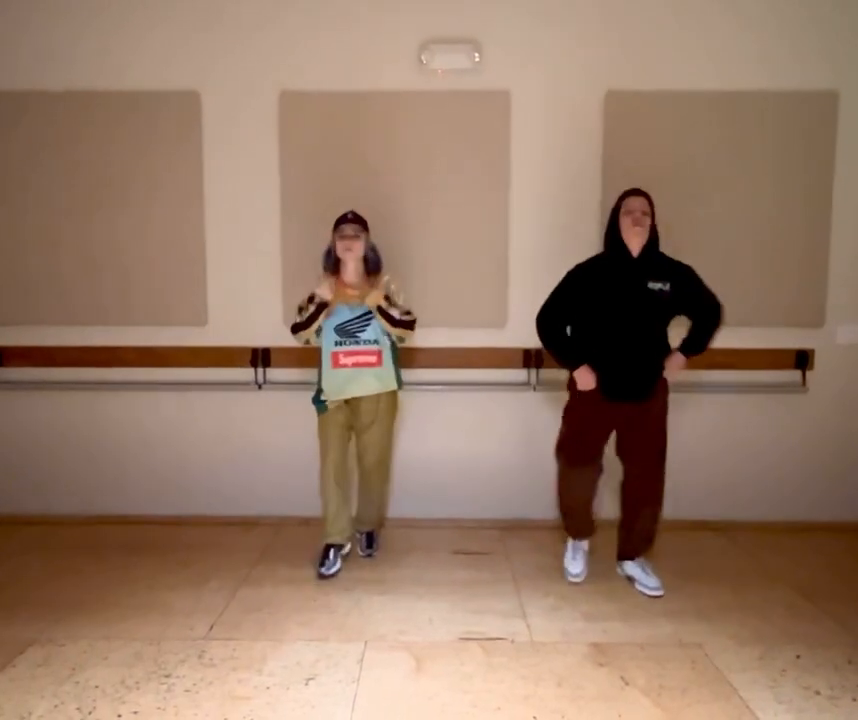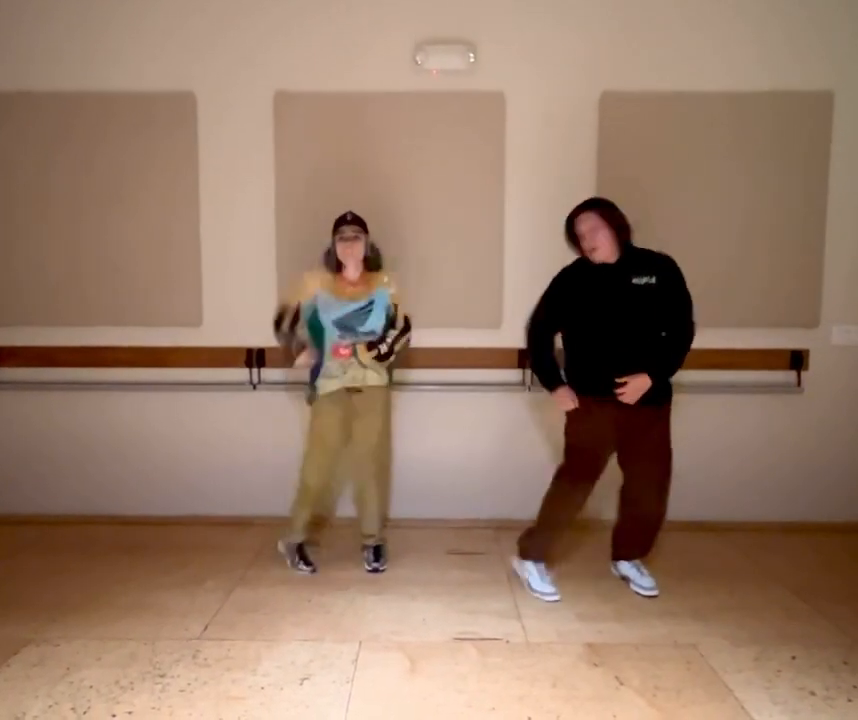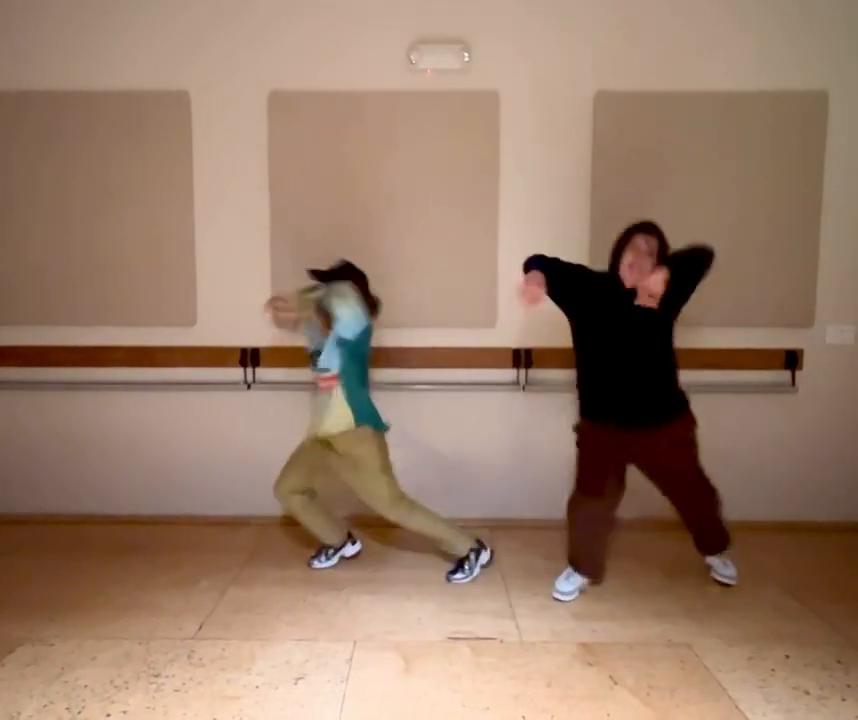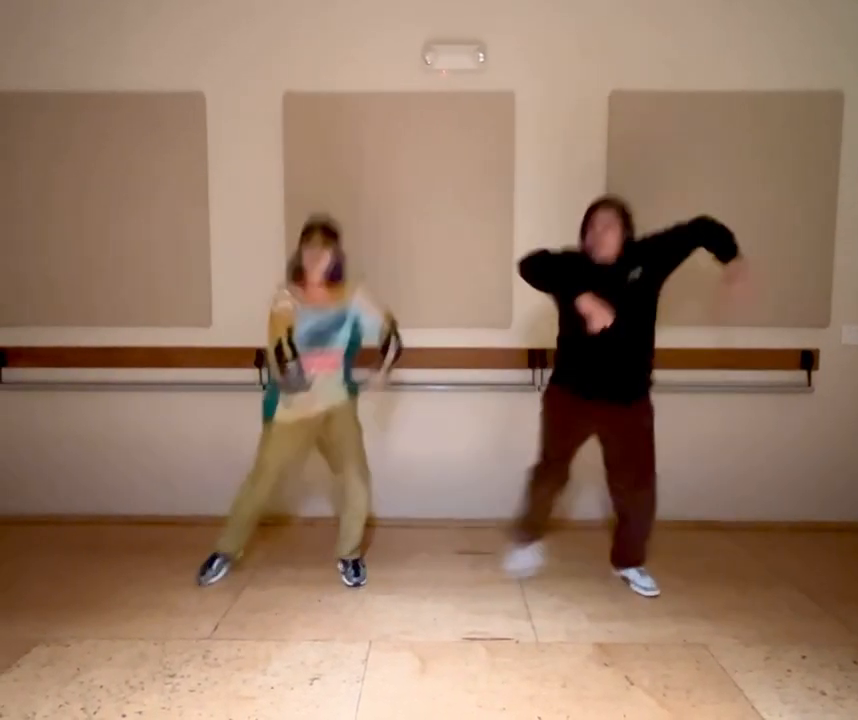
dt=0.7s
person 1, frame 1
left shoulder: (673, 273)
right shoulder: (589, 273)
left elbow: (709, 312)
right elbow: (548, 321)
left wrist: (685, 351)
right wrist: (575, 364)
left hip: (647, 393)
right hip: (594, 390)
left knee: (646, 476)
right knee: (577, 464)
left ankle: (633, 556)
right ankle: (578, 538)
person 1, frame 2
left shoulder: (659, 269)
right shoulder: (572, 281)
left elbow: (681, 329)
right elbow: (538, 335)
left wrist: (653, 374)
right wrist: (555, 385)
left hip: (647, 398)
right hip: (590, 399)
left knee: (649, 483)
right knee: (577, 476)
left ankle: (629, 558)
right ankle: (532, 557)
person 1, frame 3
left shoulder: (663, 291)
right shoulder: (586, 286)
left elbow: (701, 257)
right elbow: (541, 263)
left wrist: (665, 275)
right wrist: (536, 275)
left hip: (664, 423)
right hip: (603, 424)
left knee: (694, 491)
right knee: (592, 496)
left ankle: (716, 550)
right ankle: (581, 569)
person 1, frame 4
left shoulder: (649, 258)
right shoulder: (573, 266)
left elbow: (701, 229)
right elbow: (533, 266)
left wrist: (731, 258)
right wrist: (581, 299)
left hip: (629, 398)
right hip: (572, 394)
left knee: (636, 482)
right knee: (551, 471)
left ankle: (629, 562)
right ankle: (527, 539)
person 2, frame 1
left shoulder: (383, 286)
right shoulder: (323, 289)
left elbow: (407, 329)
right elbow: (300, 333)
left wrist: (383, 306)
right wrist: (319, 301)
left hip: (378, 391)
right hip: (334, 393)
left knee: (374, 465)
right knee: (332, 465)
left ankle: (368, 528)
right ankle: (336, 539)
person 2, frame 2
left shoulder: (383, 284)
right shoulder: (318, 282)
left elbow: (402, 329)
right elbow: (286, 319)
left wrist: (373, 351)
right wrist: (300, 349)
left hip: (372, 388)
right hip: (330, 388)
left knee: (372, 465)
right knee: (318, 465)
left ankle: (373, 540)
right ankle: (296, 537)
person 2, frame 3
left shoulder: (353, 321)
right shoulder: (323, 322)
left elbow: (343, 291)
left wrist: (306, 302)
right wrist: (288, 310)
left hip: (356, 434)
right hip: (323, 434)
left knee: (390, 502)
right knee: (287, 489)
left ankle: (470, 550)
right ankle: (339, 541)
person 2, frame 4
left shoulder: (352, 299)
right shoulder: (286, 300)
left elbow: (385, 327)
right elbow: (274, 350)
left wrist: (386, 359)
right wrist: (290, 374)
left hip: (336, 408)
right hip: (289, 411)
left knee: (356, 485)
right knee: (259, 486)
left ankle: (349, 555)
right ankle: (226, 552)
